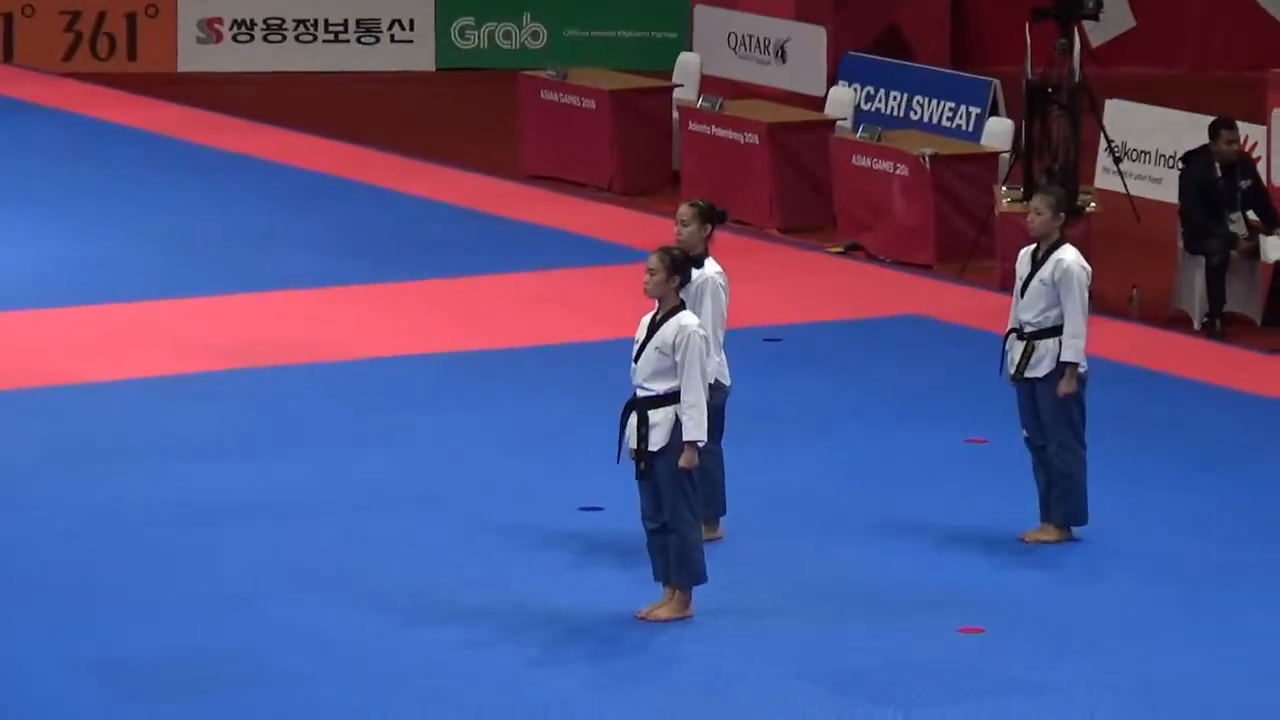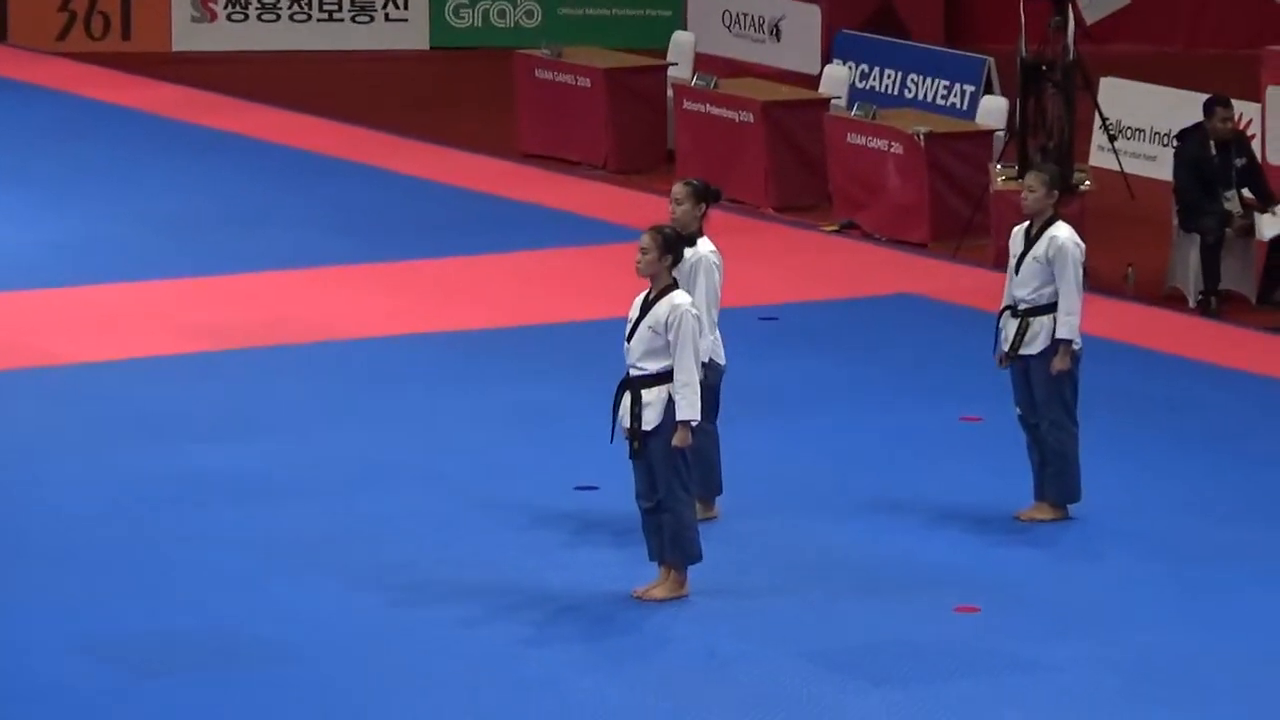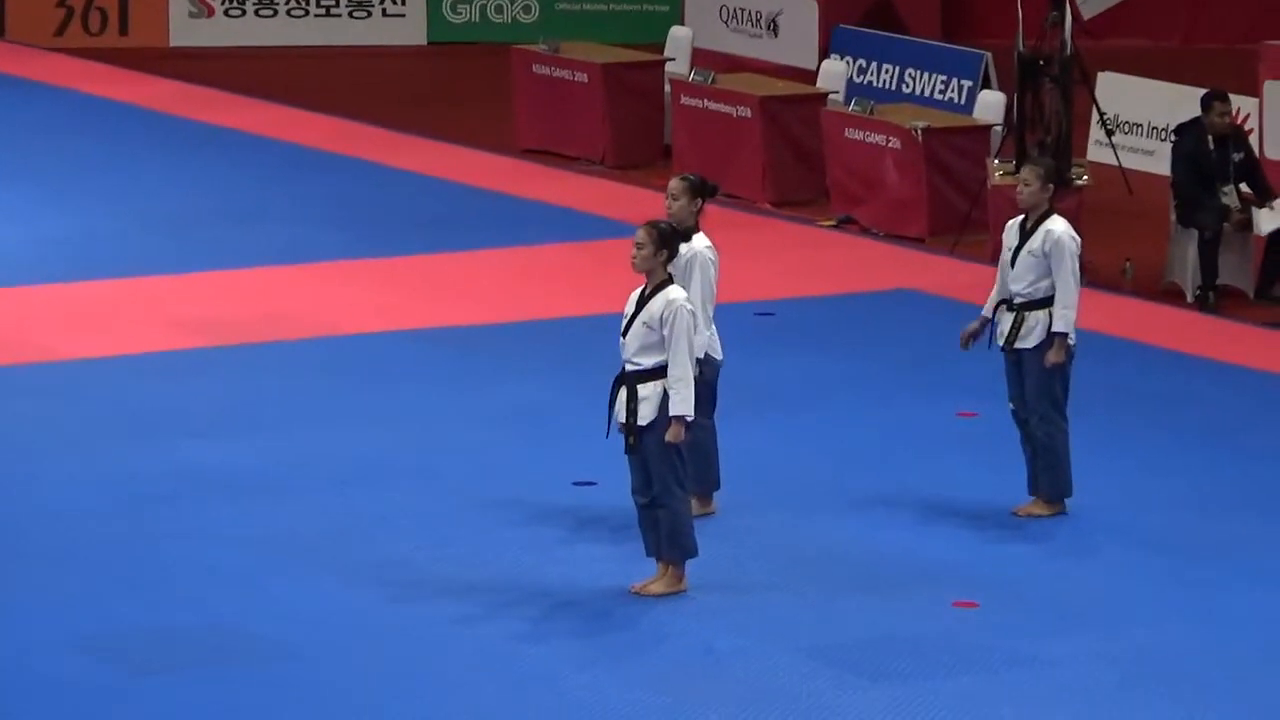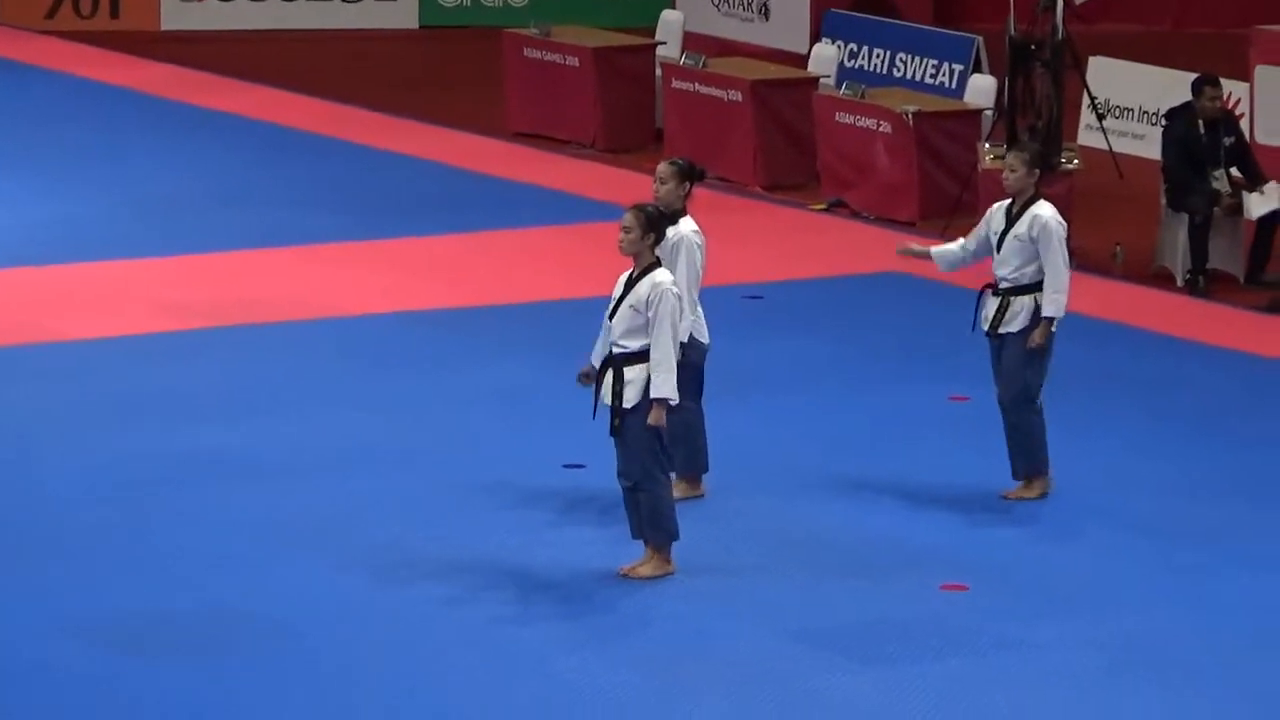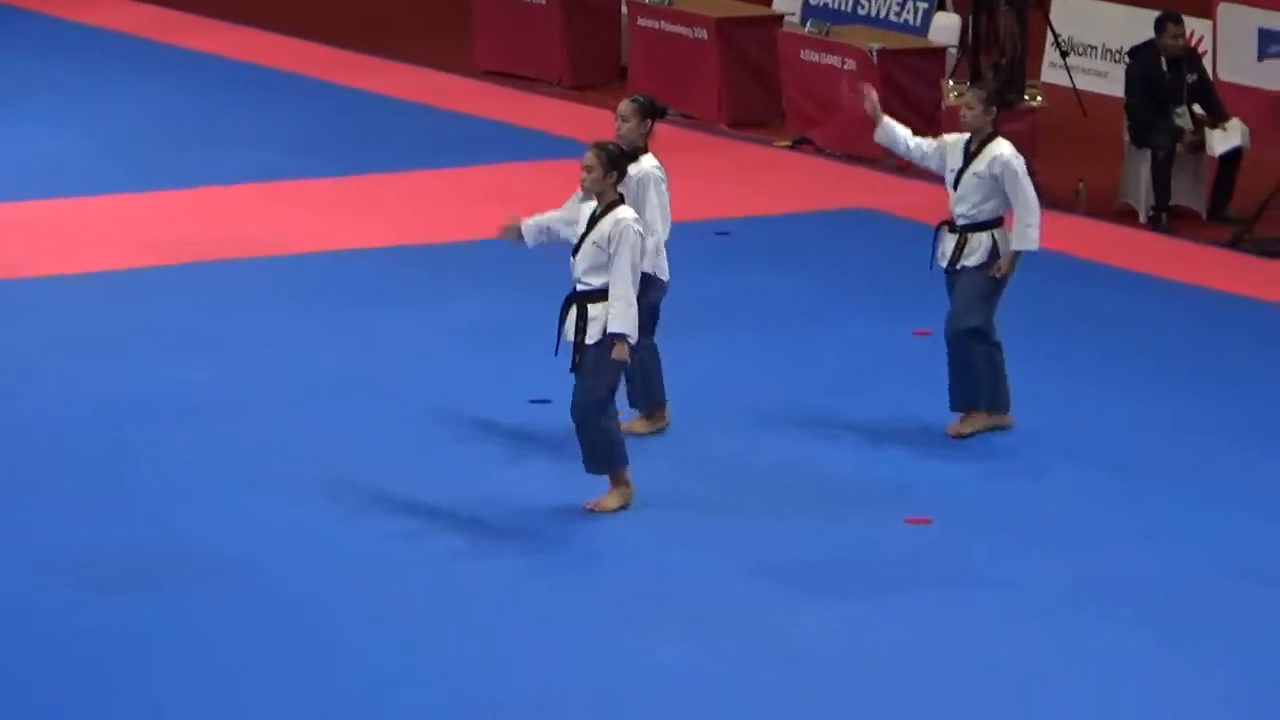
dt=0.2s
person 1, frame 1
left shoulder: (687, 329)
right shoulder: (648, 322)
left elbow: (694, 391)
left wrist: (691, 445)
right wrist: (636, 437)
left hip: (672, 430)
right hip: (647, 428)
left knee: (679, 514)
right knee: (654, 516)
left ankle: (683, 599)
right ankle: (668, 593)
person 1, frame 2
left shoulder: (680, 308)
right shoulder: (642, 301)
left elbow: (687, 370)
left wrist: (685, 424)
left hip: (665, 409)
right hip: (640, 408)
left knee: (673, 493)
right knee: (648, 495)
left ankle: (678, 579)
right ankle: (664, 573)
person 1, frame 3
left shoulder: (674, 303)
right shoulder: (638, 297)
left elbow: (681, 366)
left wrist: (678, 420)
right wrist: (625, 408)
left hip: (660, 404)
right hip: (635, 403)
left knee: (668, 488)
right knee: (644, 490)
left ankle: (676, 574)
right ankle: (662, 568)
person 1, frame 4
left shoulder: (661, 286)
right shoulder: (628, 279)
left elbow: (664, 348)
left wrist: (660, 403)
right wrist: (595, 364)
left hip: (644, 387)
right hip: (620, 383)
left knee: (648, 471)
right knee: (630, 472)
left ankle: (663, 556)
right ankle: (651, 552)
person 1, frame 5
left shoulder: (624, 224)
right shoulder: (585, 211)
left elbow: (625, 285)
right elbow: (555, 221)
left wrist: (622, 339)
right wrist: (522, 229)
left hip: (607, 323)
right hip: (584, 319)
left knee: (588, 405)
right knee: (595, 405)
left ankle: (622, 485)
right ankle: (619, 485)
person 2, frame 1
left shoulder: (1069, 264)
right shoulder: (1025, 256)
left elbow: (1075, 322)
left wrist: (1070, 374)
right wrist: (1012, 357)
left hip: (1055, 360)
right hip: (1027, 358)
left knee: (1063, 443)
right knee: (1037, 441)
left ankle: (1062, 523)
right ankle: (1049, 519)
person 2, frame 2
left shoulder: (1063, 240)
right shoulder: (1019, 234)
left elbow: (1071, 299)
left wrist: (1064, 350)
right wrist: (1003, 339)
left hip: (1049, 337)
right hip: (1021, 335)
left knee: (1055, 420)
right knee: (1030, 418)
left ankle: (1057, 502)
right ankle: (1044, 498)
person 2, frame 3
left shoulder: (1059, 234)
right shoulder: (1014, 229)
left elbow: (1068, 291)
left wrist: (1059, 343)
right wrist: (983, 321)
left hip: (1044, 331)
right hip: (1015, 328)
left knee: (1045, 414)
right knee: (1023, 413)
left ankle: (1053, 498)
right ankle: (1041, 493)
person 2, frame 4
left shoulder: (1045, 219)
right shoulder: (999, 212)
left elbow: (1057, 275)
right elbow: (970, 248)
left wrist: (1045, 326)
right wrist: (928, 252)
left hip: (1029, 315)
right hip: (1000, 312)
left knee: (1018, 397)
right knee: (1012, 397)
left ankle: (1038, 477)
right ankle: (1032, 477)
person 2, frame 5
left shoulder: (1004, 158)
right shoulder: (953, 146)
left elbow: (1027, 208)
right elbow: (911, 146)
left wrist: (1013, 256)
right wrist: (878, 117)
left hip: (986, 251)
right hip: (956, 248)
left knee: (961, 329)
right knee: (975, 330)
left ankle: (976, 409)
right ankle: (998, 411)
person 3, frame 1
left shoulder: (710, 277)
left elbow: (710, 335)
left hip: (704, 376)
left knee: (704, 447)
left ankle: (710, 524)
right ankle: (695, 516)
person 3, frame 2
left shoulder: (703, 255)
left elbow: (704, 313)
left wrist: (696, 363)
left hip: (699, 355)
left knee: (699, 426)
left ankle: (706, 503)
right ankle: (693, 496)
person 3, frame 3
left shoulder: (699, 251)
left elbow: (699, 310)
left wrist: (690, 358)
left hip: (695, 351)
left knee: (696, 421)
left ankle: (703, 498)
right ankle: (693, 492)
person 3, frame 4
left shoulder: (685, 235)
left elbow: (684, 292)
left wrist: (673, 340)
left hip: (681, 334)
left knee: (683, 404)
right knee: (668, 403)
left ankle: (692, 480)
right ankle: (684, 475)
person 3, frame 5
left shoulder: (648, 171)
right shoulder: (626, 163)
left elbow: (656, 229)
left hip: (641, 271)
left knee: (638, 340)
right knee: (634, 339)
left ankle: (654, 415)
right ankle: (649, 409)
person 4, frame 1
left shoulder: (1245, 163)
right shoulder: (1195, 170)
left elbow: (1261, 199)
right elbow: (1194, 218)
right wrist: (1232, 241)
left hip: (1237, 229)
right hip: (1203, 232)
right knee: (1218, 250)
right ankle: (1214, 318)
person 4, frame 2
left shoulder: (1240, 140)
right shoulder: (1189, 148)
left elbow: (1255, 177)
right elbow: (1189, 196)
right wrist: (1227, 219)
left hip: (1232, 206)
right hip: (1197, 210)
right knee: (1213, 229)
right ankle: (1209, 296)
person 4, frame 3
left shoulder: (1237, 135)
right shoulder: (1187, 143)
left elbow: (1253, 171)
right elbow: (1187, 190)
right wrist: (1225, 214)
left hip: (1230, 201)
right hip: (1195, 205)
right knee: (1211, 223)
right ankle: (1207, 292)
person 4, frame 4
left shoulder: (1228, 120)
right shoulder: (1178, 127)
left elbow: (1244, 156)
right elbow: (1177, 175)
left wrist: (1261, 185)
right wrist: (1215, 198)
left hip: (1221, 185)
right hip: (1186, 189)
right knee: (1201, 208)
left ankle: (1255, 272)
right ankle: (1197, 276)
person 4, frame 5
left shoulder: (1191, 57)
right shoulder: (1141, 65)
left elbow: (1206, 93)
right elbow: (1140, 112)
left wrist: (1223, 122)
right wrist: (1178, 134)
left hip: (1183, 122)
right hip: (1149, 126)
right knee: (1164, 145)
left ankle: (1218, 208)
right ankle: (1160, 213)
